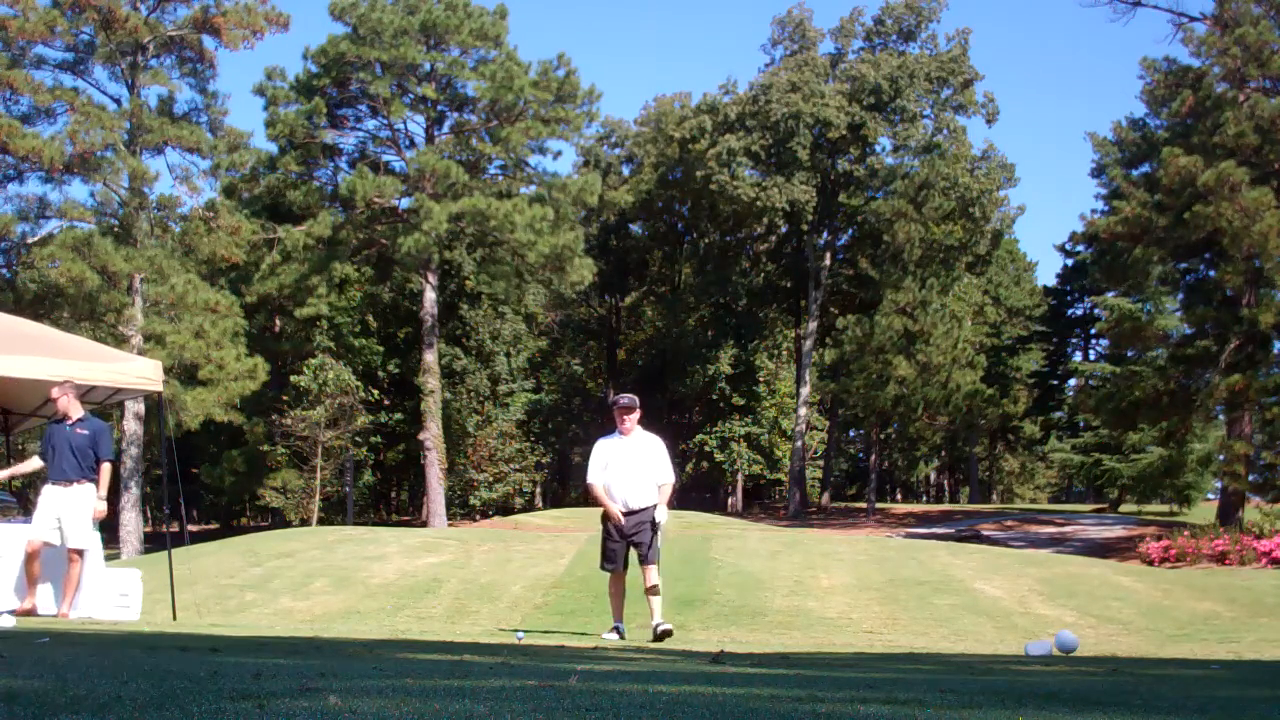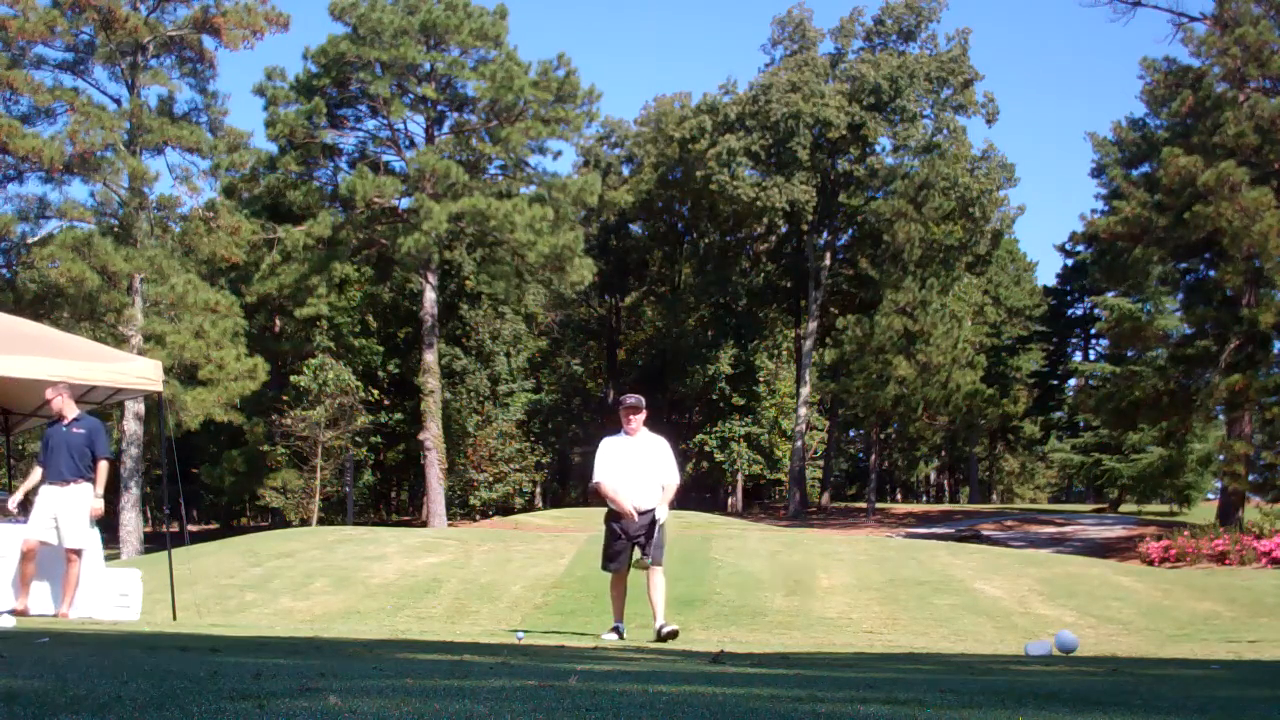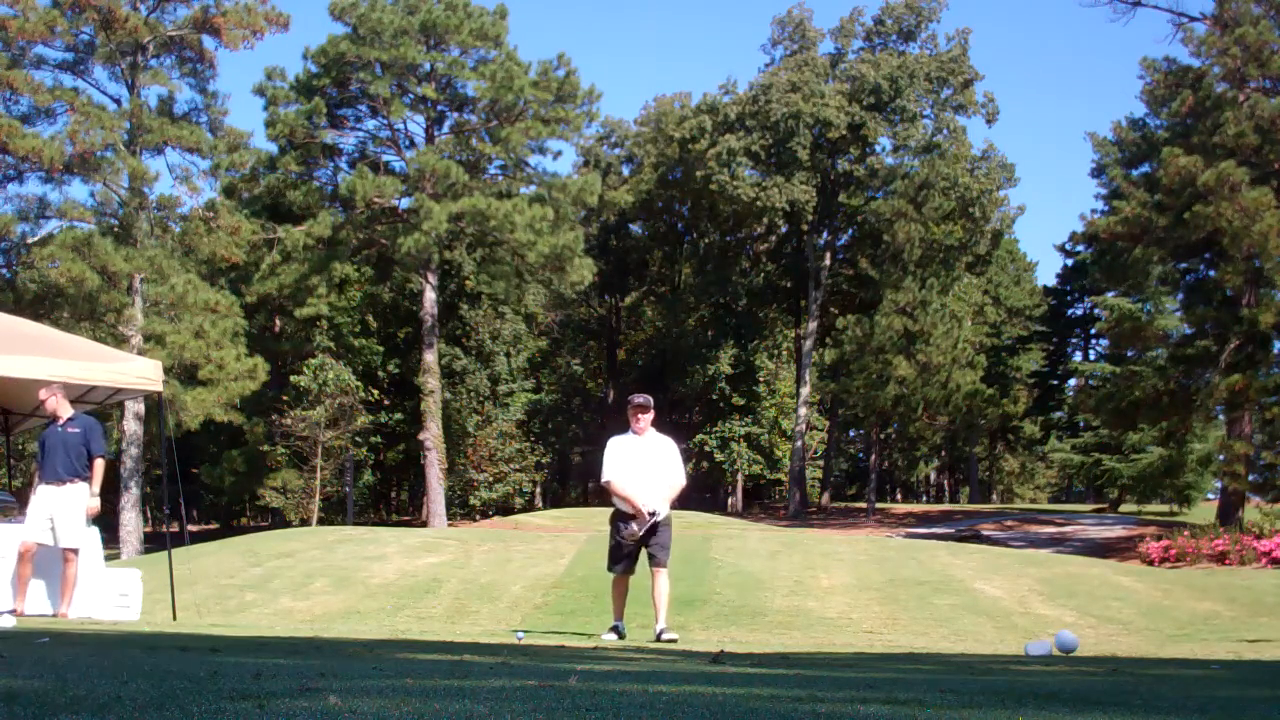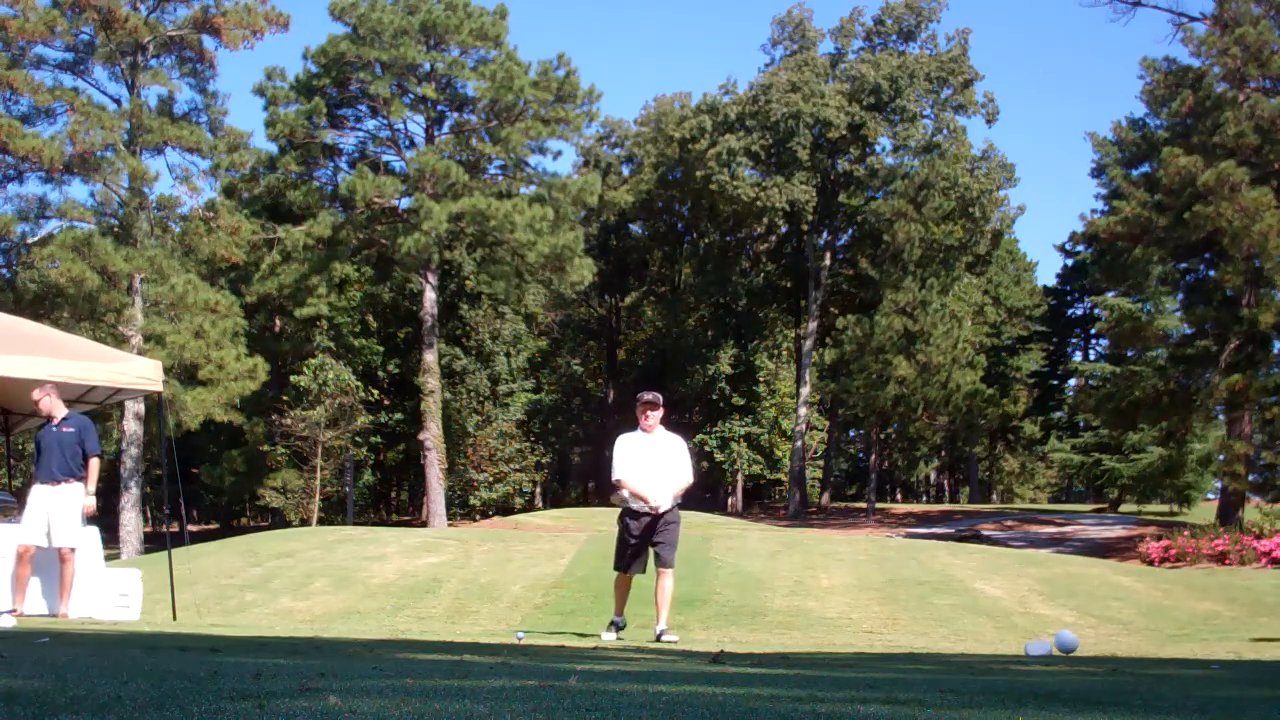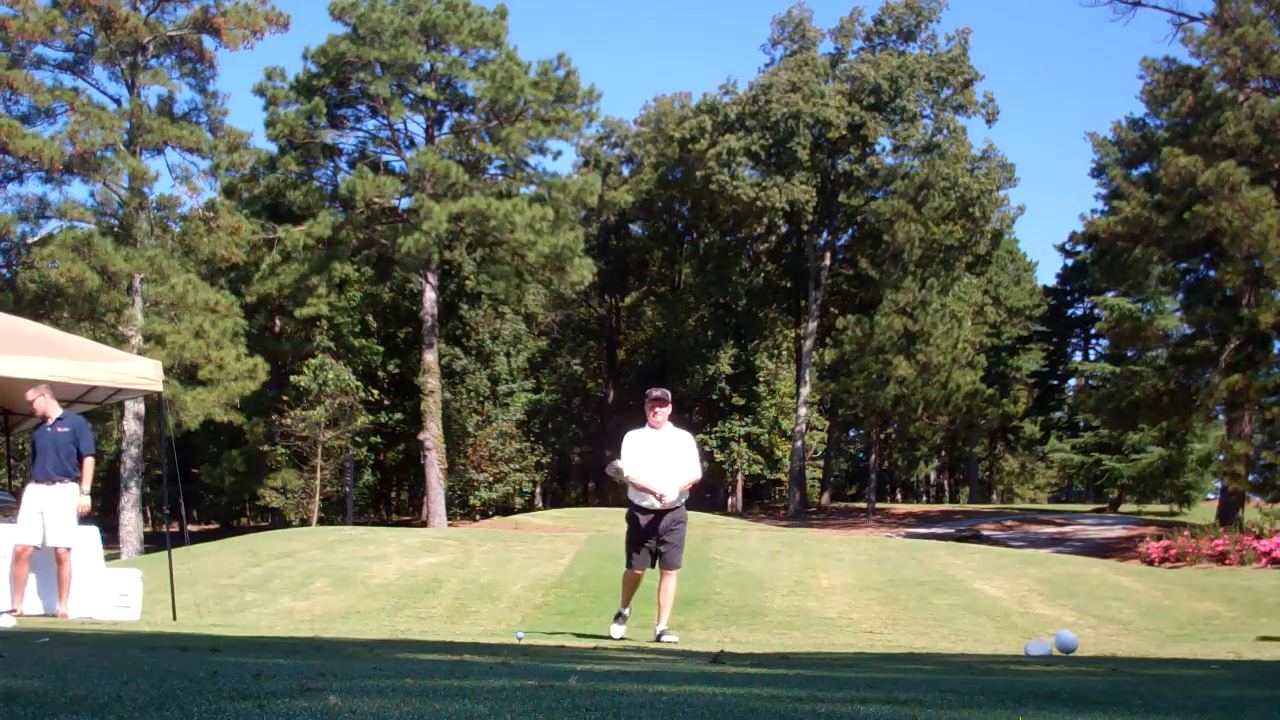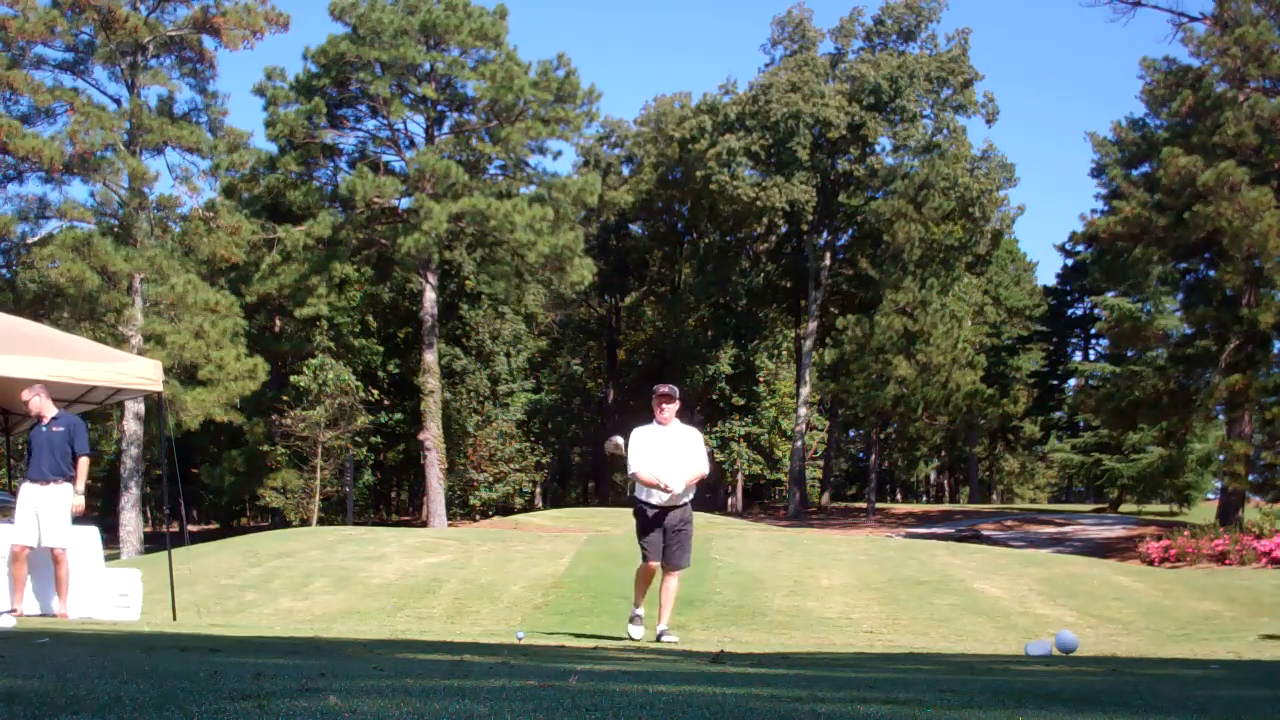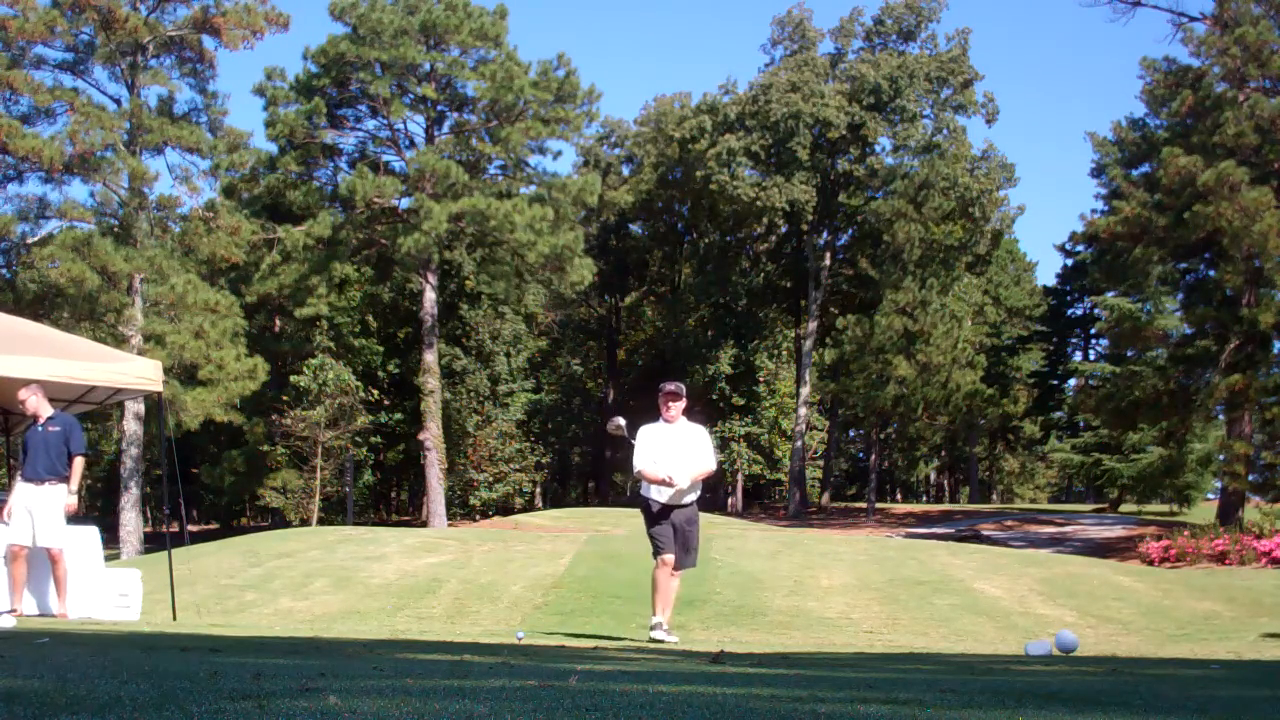
dt=0.1s
person 1, frame 1
left shoulder: (653, 442)
right shoulder: (603, 444)
left elbow: (666, 479)
right elbow: (594, 481)
left wrist: (662, 505)
right wrist: (608, 506)
left hip: (645, 515)
right hip: (615, 518)
left knee: (650, 565)
right knee: (616, 572)
left ankle: (657, 621)
right ankle: (618, 625)
person 1, frame 2
left shoulder: (659, 444)
right shoulder: (608, 444)
left elbow: (672, 479)
right elbow: (600, 481)
left wrist: (664, 504)
right wrist: (622, 504)
left hip: (651, 517)
right hip: (618, 519)
left knee: (654, 567)
right knee: (618, 573)
left ankle: (660, 624)
right ankle: (618, 626)
person 1, frame 3
left shoulder: (666, 444)
right shoulder: (616, 443)
left elbow: (678, 479)
right elbow: (610, 480)
left wrist: (666, 502)
right wrist: (634, 501)
left hip: (658, 518)
right hip: (625, 518)
left knee: (660, 569)
right knee: (621, 574)
left ankle: (662, 626)
right ankle: (617, 624)
person 1, frame 4
left shoulder: (676, 442)
right shoulder: (625, 441)
left elbow: (686, 477)
right elbow: (620, 478)
left wrist: (669, 496)
right wrist: (645, 497)
left hip: (666, 516)
right hip: (633, 516)
left knee: (665, 569)
right knee: (625, 571)
left ankle: (661, 627)
right ankle: (617, 620)
person 1, frame 5
left shoulder: (684, 438)
right shoulder: (633, 438)
left elbow: (694, 472)
right elbow: (629, 474)
left wrist: (674, 489)
right wrist: (654, 490)
left hip: (673, 514)
right hip: (641, 512)
left knee: (670, 570)
right knee: (635, 568)
left ankle: (662, 627)
right ankle: (623, 610)
person 1, frame 6
left shoulder: (691, 434)
right shoulder: (640, 434)
left elbow: (702, 468)
right elbow: (635, 471)
left wrist: (682, 483)
right wrist: (660, 484)
left hip: (680, 510)
right hip: (649, 509)
left knee: (673, 570)
right knee: (651, 563)
left ankle: (663, 627)
right ankle: (637, 610)
person 1, frame 7
left shoulder: (698, 432)
right shoulder: (647, 432)
left elbow: (709, 465)
right elbow: (640, 469)
left wrist: (687, 478)
right wrist: (664, 480)
left hip: (686, 509)
right hip: (656, 506)
left knee: (675, 569)
right knee: (665, 559)
left ankle: (663, 625)
right ankle: (657, 620)
person 2, frame 1
left shoulder: (97, 427)
right shoulder: (53, 428)
left elbow: (105, 464)
right elbow: (41, 460)
left wrist: (101, 497)
left hip: (80, 493)
right hip: (51, 492)
left knee: (75, 554)
right knee: (32, 547)
left ankle: (65, 609)
right ankle: (29, 601)
person 2, frame 2
left shoulder: (92, 425)
right shoulder: (50, 429)
left elbow: (102, 461)
right elbow: (41, 465)
left wrist: (98, 495)
right wrist: (20, 493)
left hip: (77, 492)
right hip: (48, 492)
left knee: (72, 554)
right knee: (28, 547)
left ankle: (64, 609)
right ankle: (21, 604)
person 2, frame 3
left shoulder: (88, 424)
right shoulder: (47, 431)
left elbow: (98, 460)
right elbow: (41, 467)
left wrist: (94, 494)
right wrist: (33, 493)
left hip: (73, 492)
right hip: (44, 492)
left knee: (69, 554)
right knee: (25, 549)
left ankle: (63, 609)
right ankle: (18, 605)
person 2, frame 4
left shoulder: (82, 423)
right shoulder: (42, 431)
left elbow: (93, 459)
left wrist: (90, 492)
right wrist: (35, 490)
left hip: (69, 491)
right hip: (39, 492)
left knee: (66, 552)
right knee: (24, 550)
left ankle: (63, 609)
right ankle: (18, 607)
person 2, frame 5
left shoulder: (77, 423)
right shoulder: (38, 431)
left elbow: (88, 458)
left wrist: (85, 492)
right wrist: (30, 490)
left hip: (63, 491)
right hip: (35, 492)
left knee: (62, 552)
right knee: (21, 550)
left ankle: (62, 608)
right ankle: (16, 607)
person 2, frame 6
left shoulder: (71, 422)
right shoulder: (34, 431)
left elbow: (83, 458)
left wrist: (79, 491)
right wrist: (19, 498)
left hip: (58, 491)
right hip: (30, 492)
left knee: (58, 552)
right knee: (18, 550)
left ankle: (62, 608)
right ankle: (17, 607)
person 2, frame 7
left shoulder: (67, 422)
right shoulder: (29, 431)
left elbow: (78, 457)
right elbow: (23, 467)
left wrist: (72, 491)
right wrist: (10, 499)
left hip: (53, 491)
right hip: (24, 492)
left knee: (55, 552)
right knee: (16, 550)
left ankle: (62, 608)
right ankle: (16, 607)
